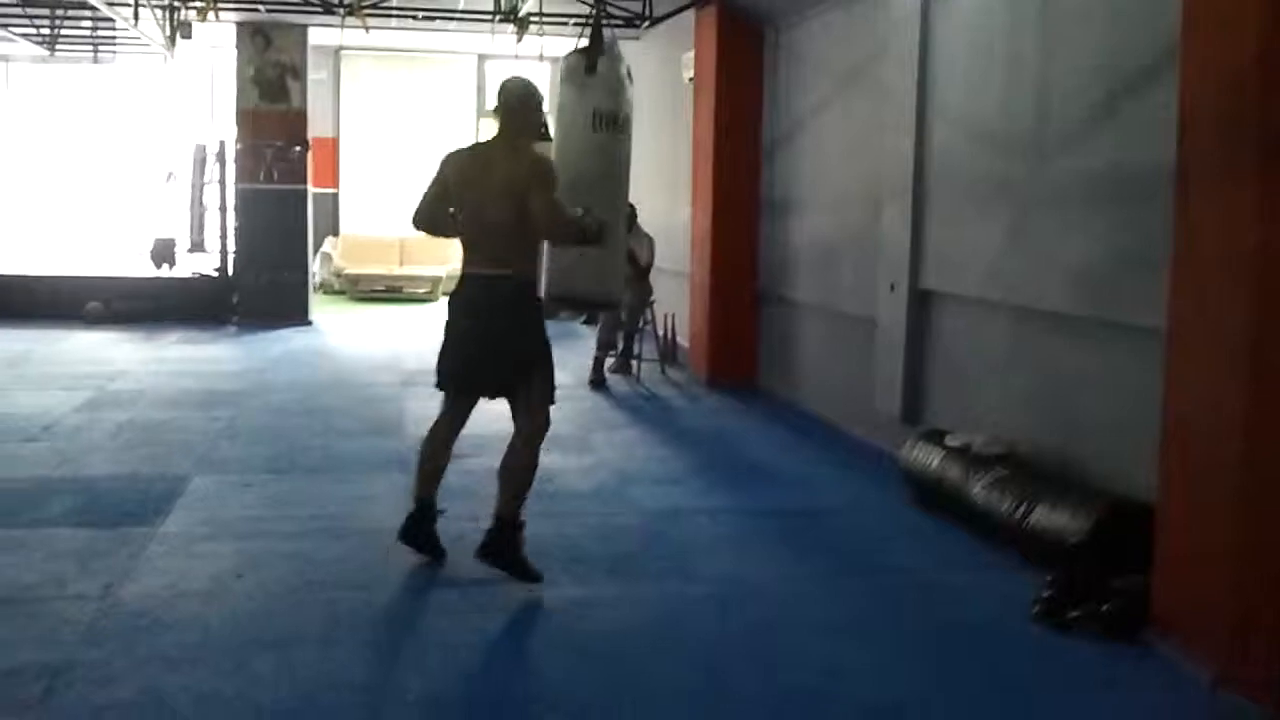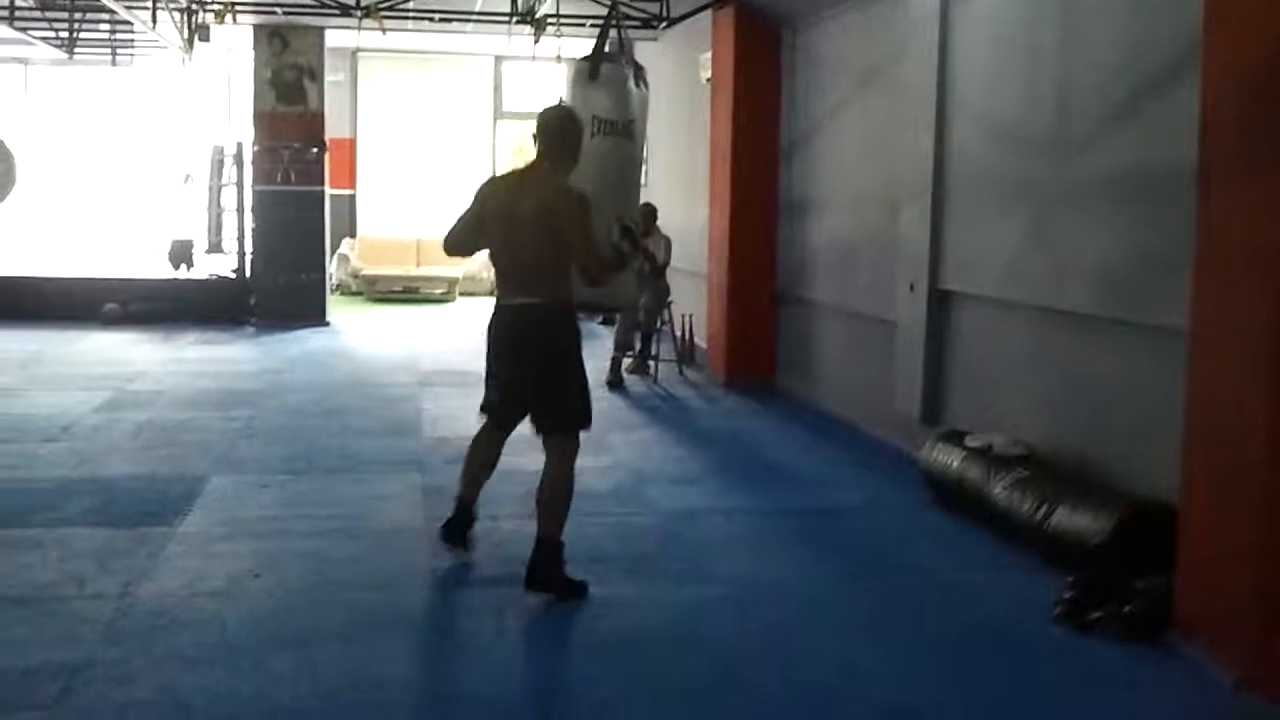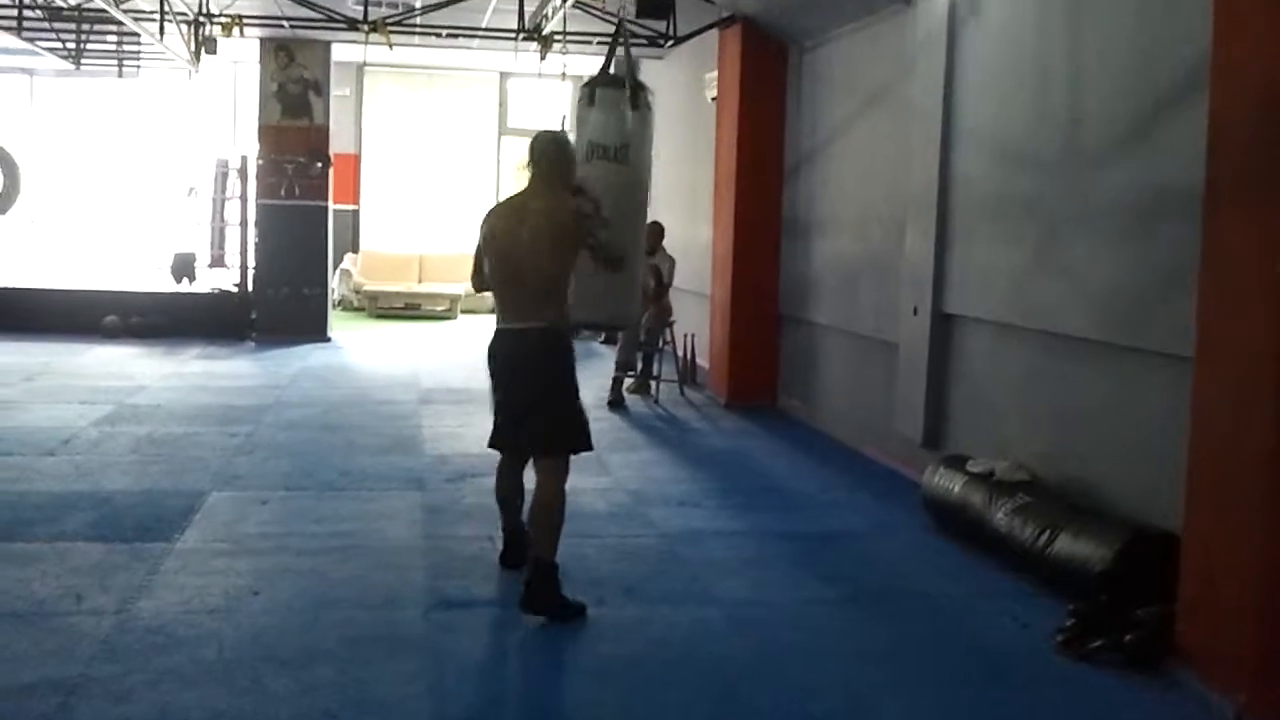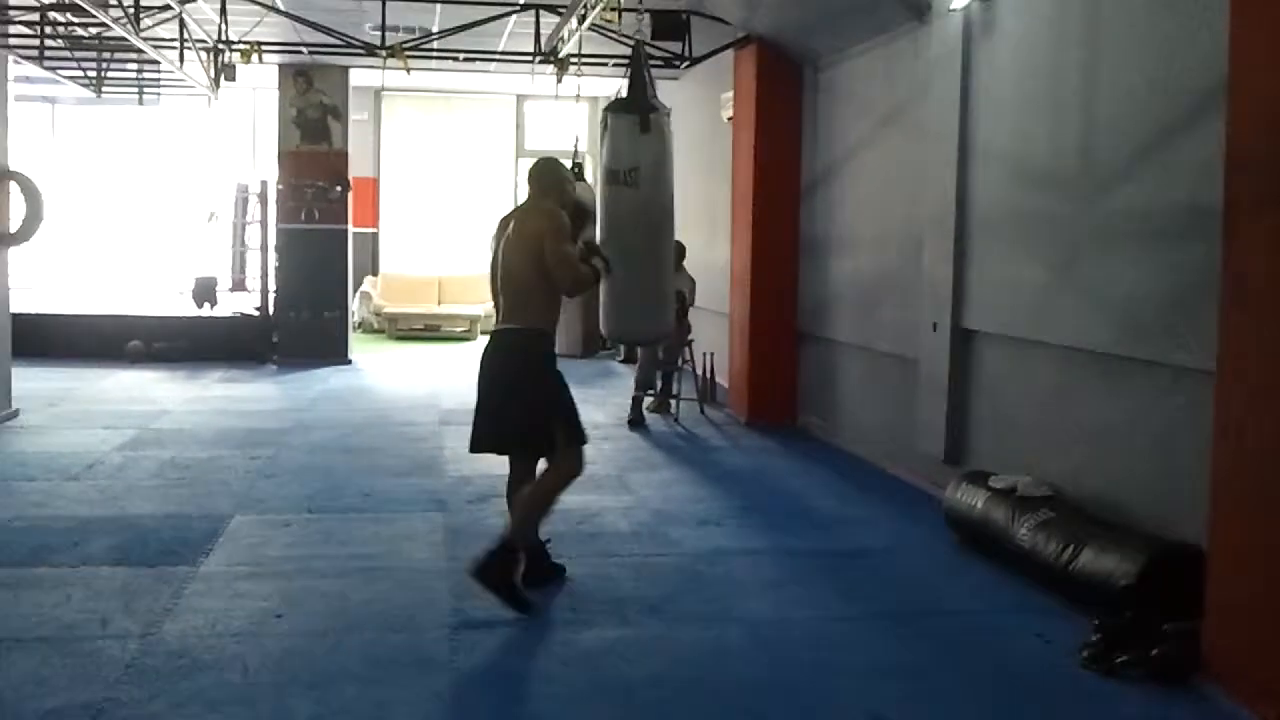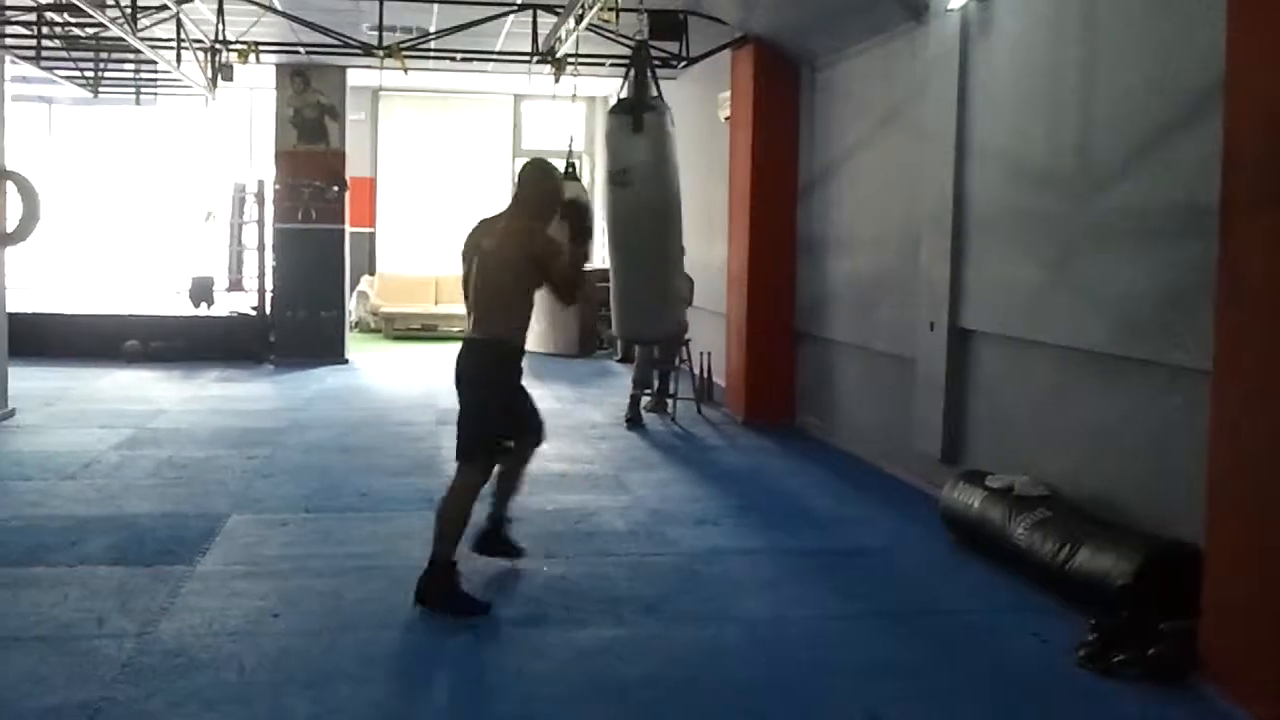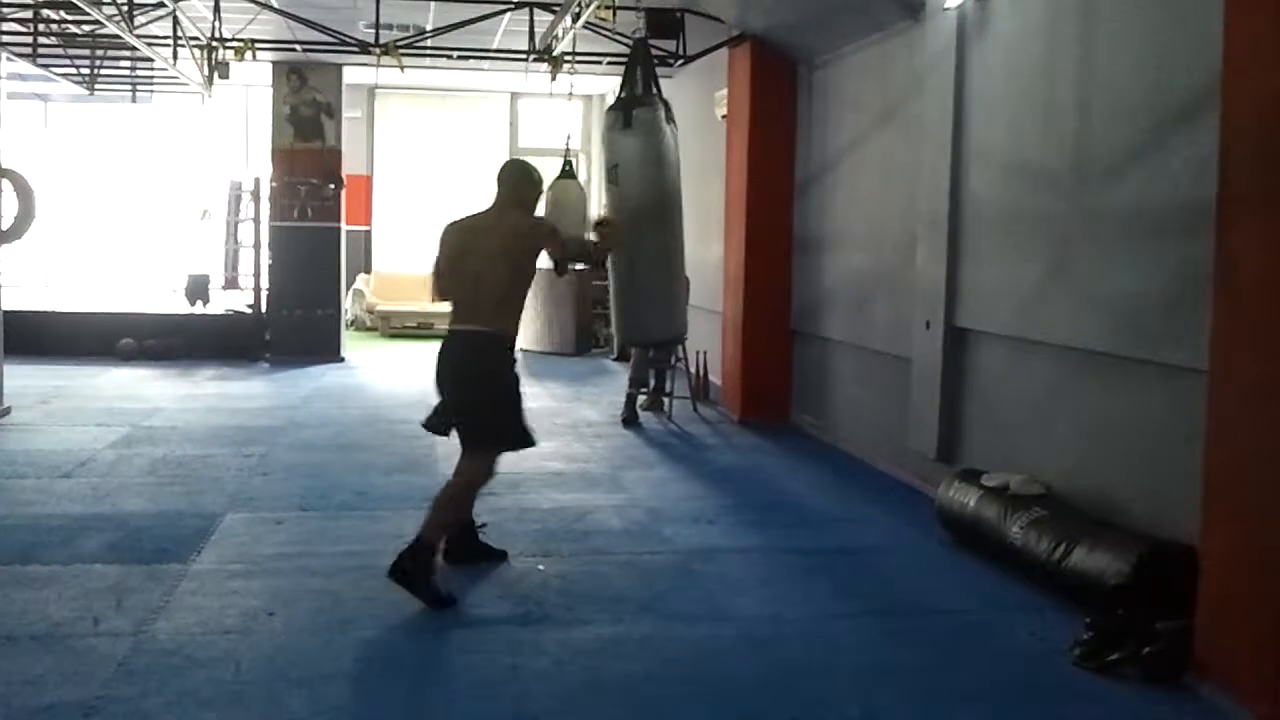
dt=0.3s
person 1, frame 1
left shoulder: (457, 162)
right shoulder: (532, 167)
left elbow: (424, 220)
right elbow: (551, 228)
right wrist: (586, 228)
left hip: (469, 295)
right hip: (511, 299)
left knee: (453, 411)
right knee: (532, 421)
left ankle: (420, 520)
right ankle: (503, 536)
person 1, frame 2
left shoulder: (494, 189)
right shoulder: (568, 198)
left elbow: (454, 245)
right elbow: (592, 273)
right wrist: (621, 257)
left hip: (506, 322)
right hip: (550, 326)
left knee: (496, 425)
right knee: (562, 448)
left ankle: (460, 519)
right ankle: (545, 562)
person 1, frame 3
left shoulder: (497, 216)
right shoulder: (572, 209)
left elbow: (480, 279)
right elbow: (613, 262)
right wrist: (592, 219)
left hip: (506, 345)
right hip: (546, 348)
left knee: (513, 455)
right knee: (553, 467)
left ankle: (515, 542)
right ankle: (542, 583)
person 1, frame 4
left shoulder: (510, 222)
right shoulder: (549, 218)
right elbow: (570, 283)
left wrist: (577, 254)
right wrist: (598, 265)
left hip: (501, 350)
right hip: (528, 353)
left knee: (522, 463)
right knee: (566, 460)
left ankle: (532, 559)
right ankle: (503, 559)
person 1, frame 5
left shoulder: (484, 230)
right shoulder: (525, 235)
right elbow: (569, 293)
left wrist: (555, 252)
right wrist: (579, 247)
left hip: (485, 355)
right hip: (492, 360)
left knee: (530, 431)
right knee: (474, 469)
left ankle: (494, 528)
right ankle: (437, 581)
person 1, frame 6
left shoulder: (458, 230)
right shoulder: (528, 229)
left elbow: (444, 288)
right elbow: (586, 253)
right wrist: (605, 235)
left hip: (457, 348)
right hip: (488, 353)
left knee: (478, 451)
right knee: (478, 463)
left ankle: (461, 537)
right ankle: (417, 558)
